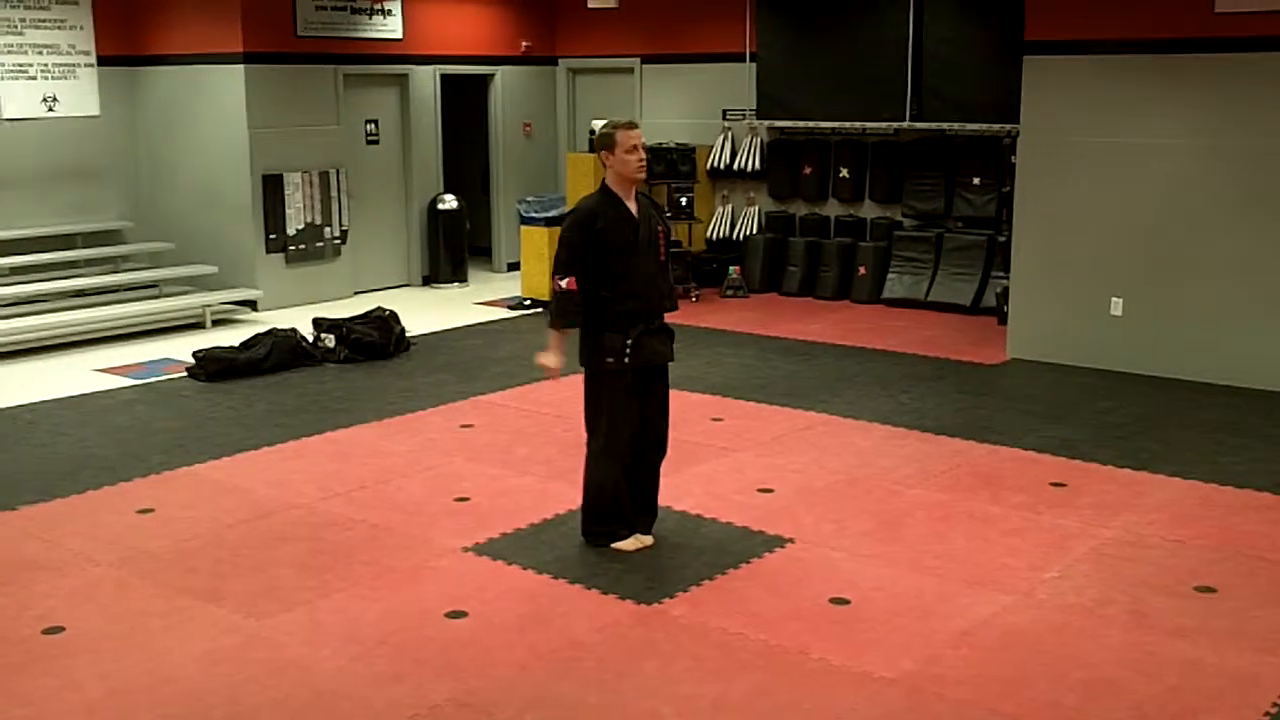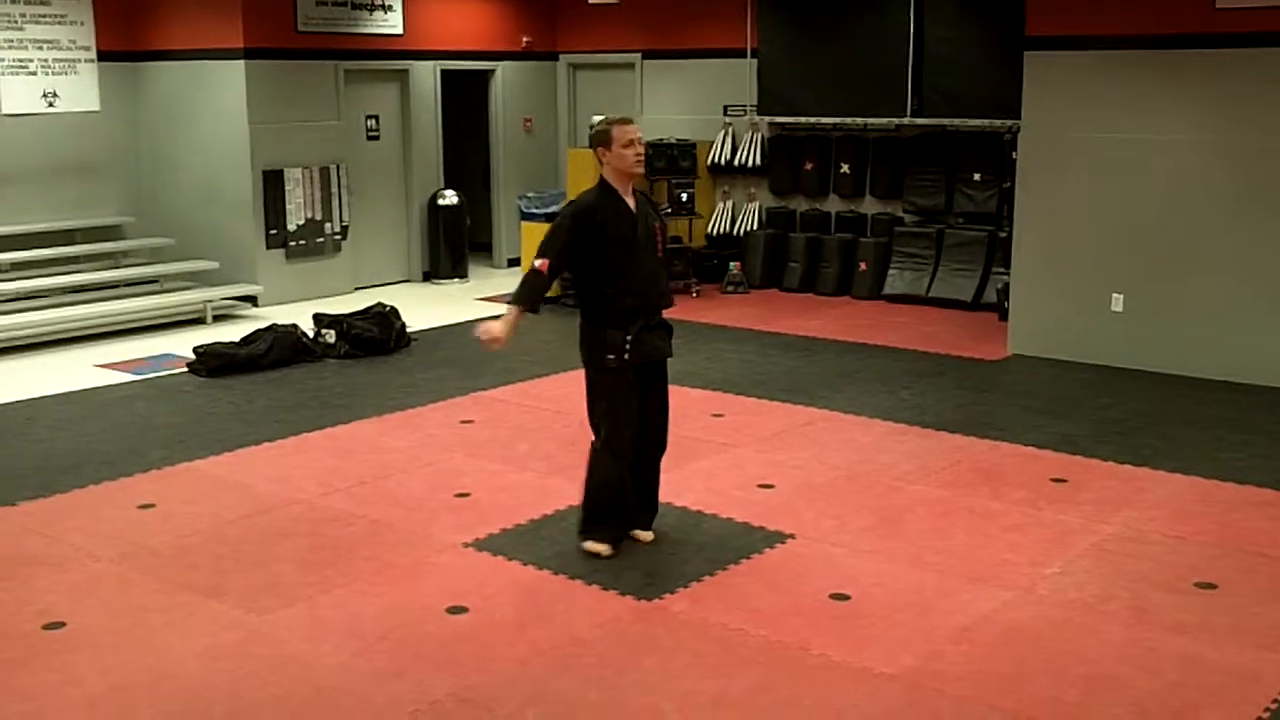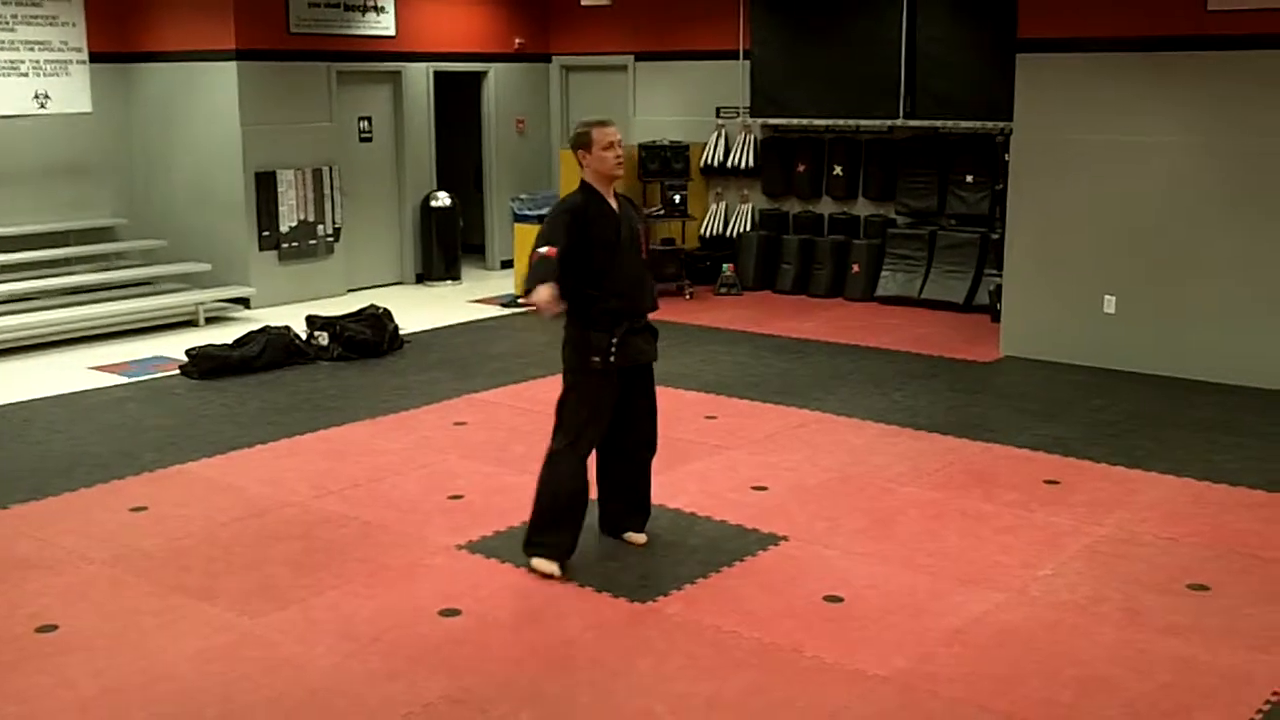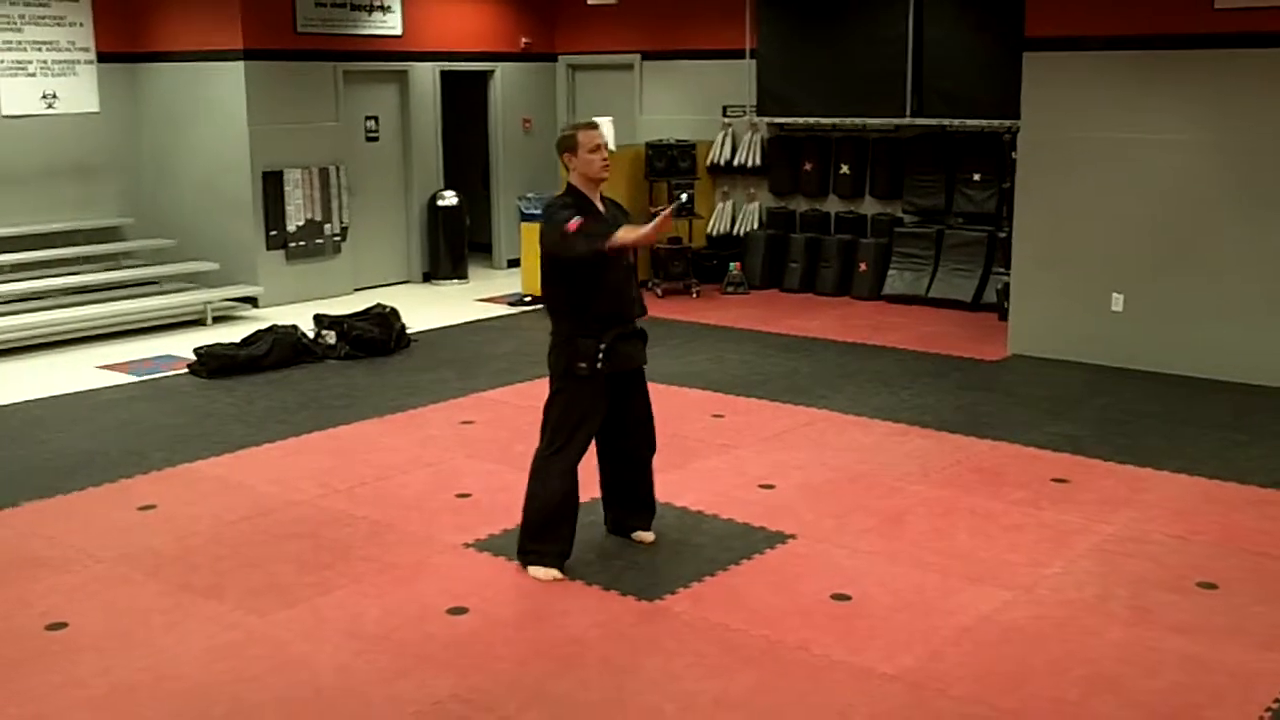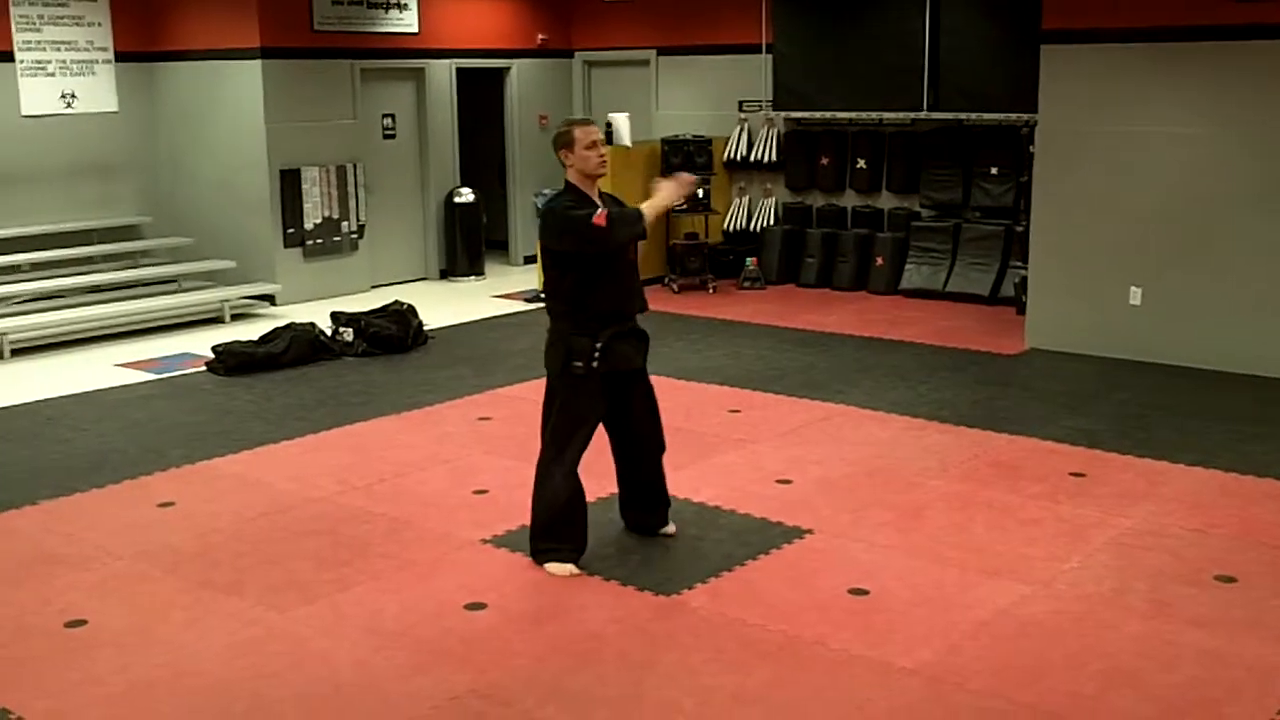
dt=0.2s
person 1, frame 1
left shoulder: (653, 211)
right shoulder: (588, 216)
right elbow: (567, 285)
right wrist: (555, 347)
left hip: (651, 340)
right hip: (610, 345)
left knee: (651, 438)
right knee: (612, 439)
left ankle: (637, 522)
right ankle: (606, 528)
person 1, frame 2
left shoulder: (649, 207)
right shoulder: (585, 210)
right elbow: (545, 266)
right wrist: (508, 320)
left hip: (650, 335)
right hip: (609, 339)
left knee: (650, 434)
right knee: (615, 436)
left ankle: (636, 517)
right ankle: (599, 528)
person 1, frame 3
left shoulder: (628, 210)
right shoulder: (571, 211)
right elbow: (547, 257)
left wrist: (639, 326)
right wrist: (543, 291)
left hip: (633, 338)
right hip: (592, 344)
left knee: (637, 438)
right knee: (574, 441)
left ankle: (624, 519)
right ankle: (547, 543)
person 1, frame 4
left shoulder: (615, 211)
right shoulder: (560, 214)
right elbow: (585, 242)
right wrist: (638, 236)
left hip: (623, 343)
right hip: (579, 350)
left knee: (634, 440)
right knee: (560, 449)
left ankle: (630, 517)
right ankle: (541, 549)
person 1, frame 5
left shoulder: (614, 207)
right shoulder: (560, 214)
right elbow: (614, 234)
right wrist: (662, 199)
left hip: (623, 341)
right hip: (577, 349)
left knee: (643, 436)
right knee: (563, 449)
left ankle: (647, 515)
right ankle: (553, 545)
